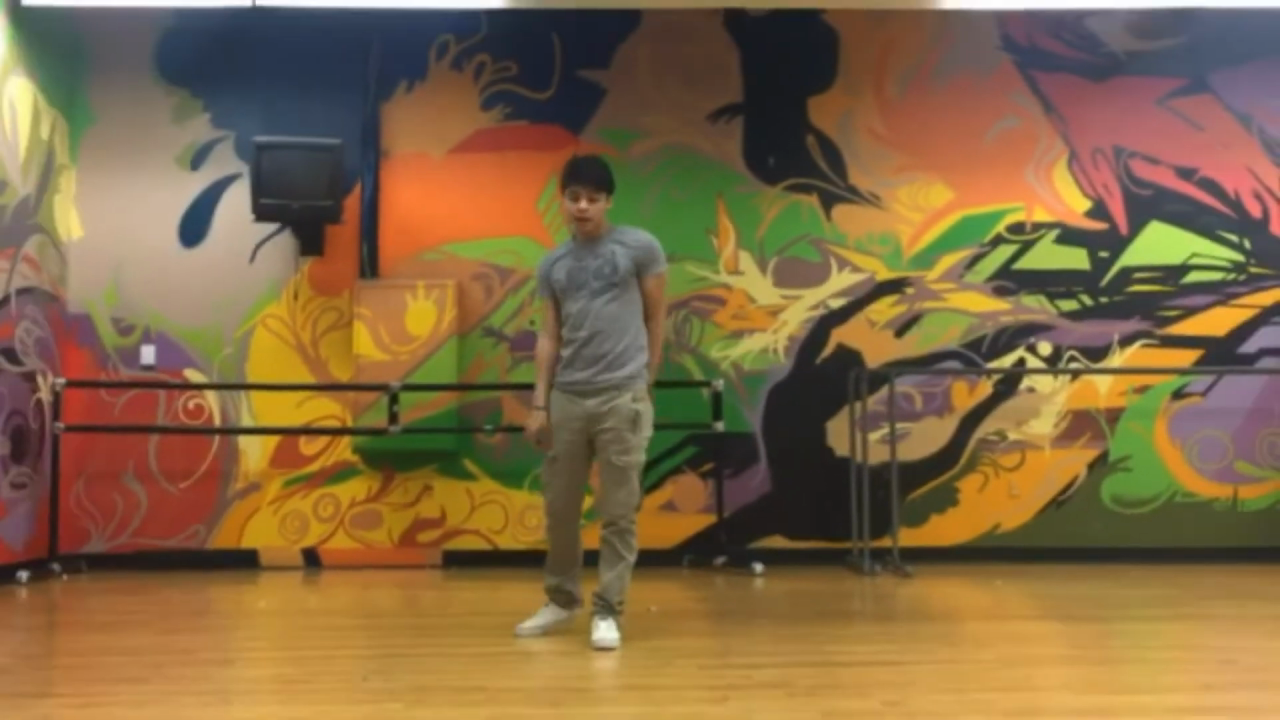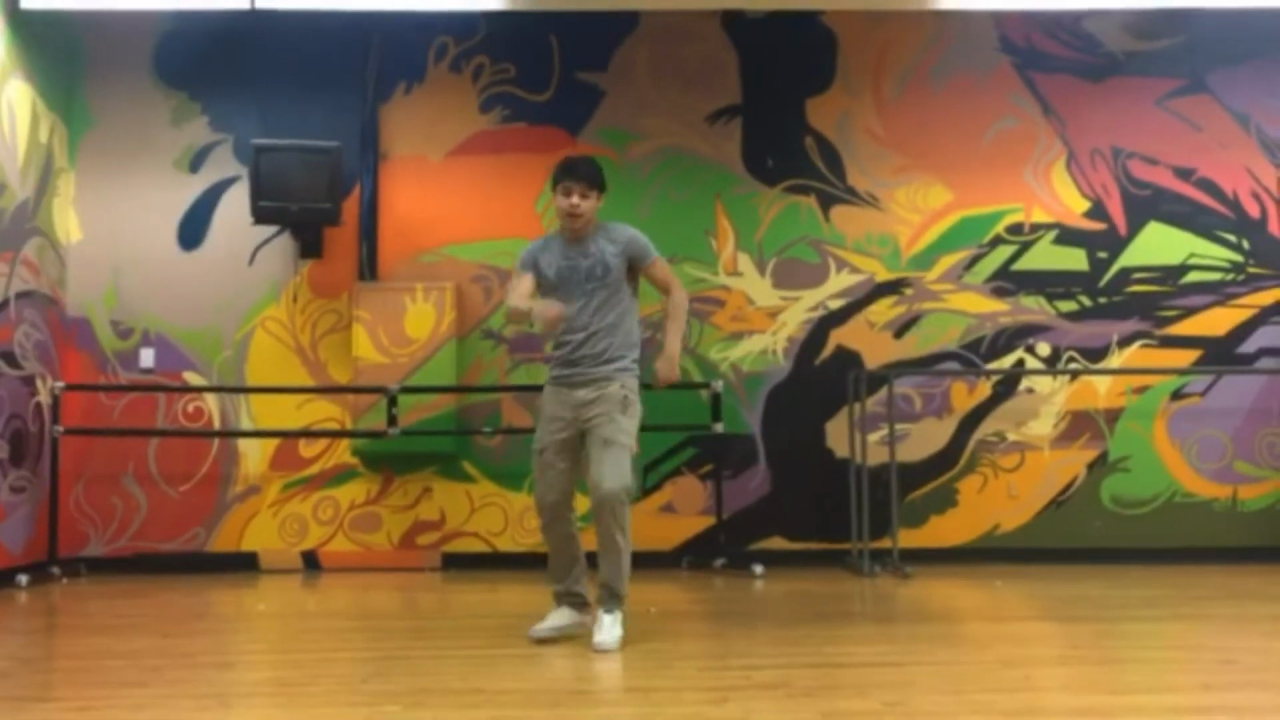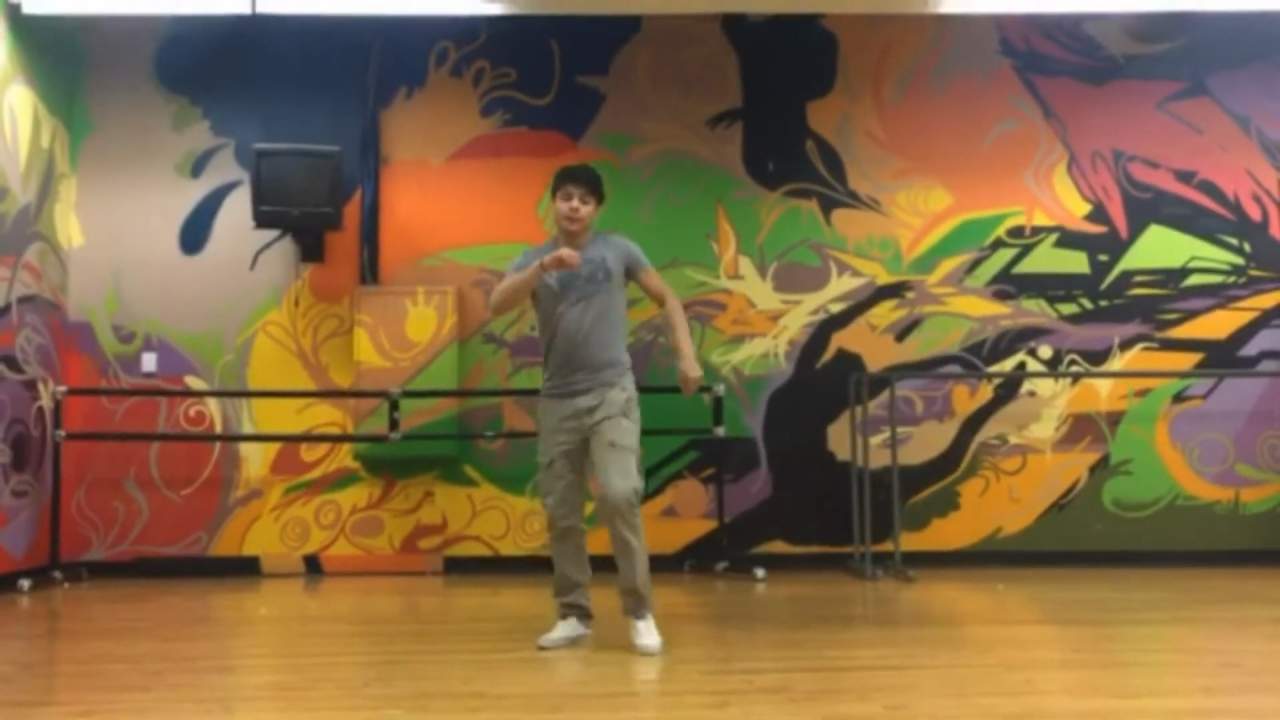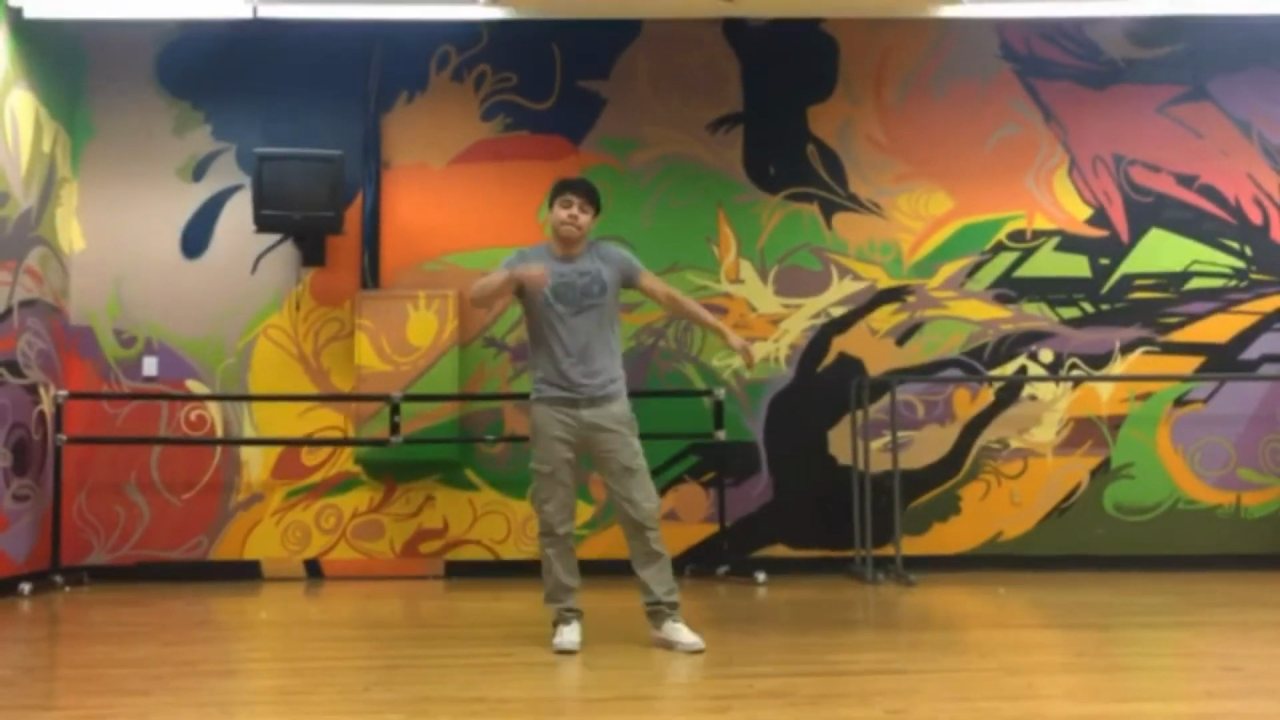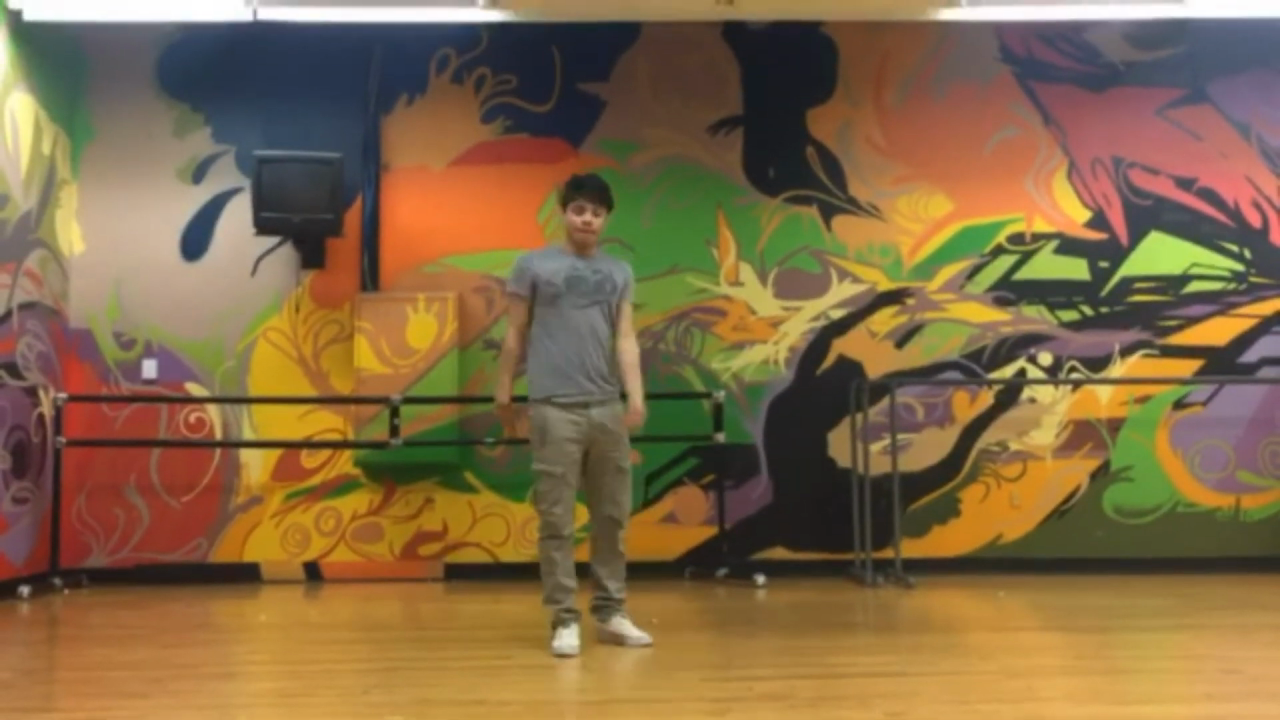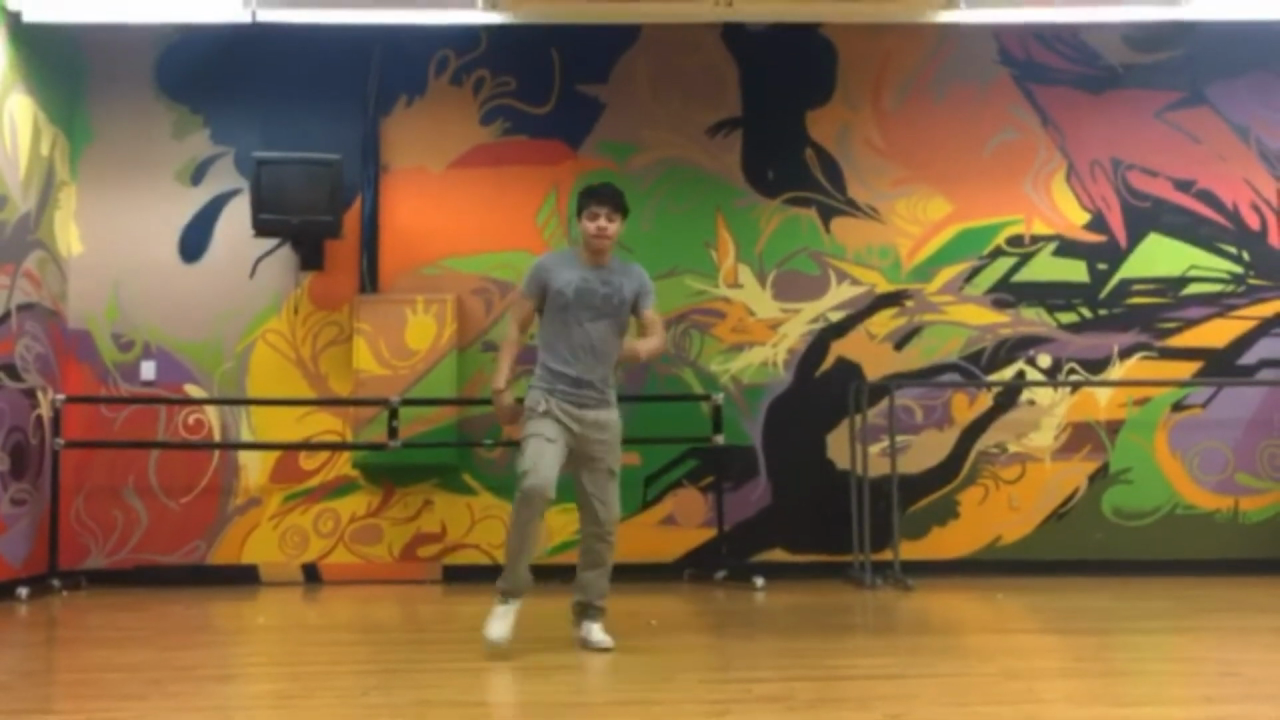
dt=0.3s
person 1, frame 1
left shoulder: (639, 245)
right shoulder: (553, 264)
left elbow: (655, 316)
right elbow: (549, 336)
left wrist: (647, 378)
right wrist: (538, 404)
left hip: (622, 397)
right hip: (567, 399)
left knee: (618, 511)
right knee: (560, 507)
left ankle: (606, 612)
right ankle: (561, 599)
person 1, frame 2
left shoulder: (625, 239)
right shoulder: (538, 252)
left elbow: (676, 289)
right elbow: (511, 302)
left wrist: (671, 351)
right wrist: (532, 308)
left hip: (615, 387)
right hip: (561, 389)
left knee: (610, 490)
right knee: (551, 499)
left ankle: (610, 605)
right ankle: (570, 601)
person 1, frame 3
left shoulder: (619, 249)
right shoulder: (534, 260)
left elbow: (667, 299)
right elbow: (497, 305)
left wrist: (688, 355)
right wrist: (544, 264)
left hip: (614, 394)
right hip: (558, 403)
left knee: (618, 495)
right knee: (561, 514)
left ankle: (640, 610)
right ankle: (574, 614)
person 1, frame 4
left shoulder: (613, 258)
right shoulder: (525, 261)
left elbow: (669, 297)
right elbow: (477, 298)
left wrist: (726, 333)
right wrist: (515, 278)
left hip: (609, 406)
right hip: (551, 410)
left knee: (640, 512)
right knee: (555, 521)
left ankle: (666, 616)
right ankle: (566, 618)
person 1, frame 5
left shoulder: (618, 270)
right shoulder: (533, 264)
left elbow: (625, 338)
right elbow: (515, 333)
left wrist: (636, 396)
right wrist: (504, 392)
left hip: (607, 408)
right hip: (554, 409)
left knee: (612, 516)
right knee: (557, 521)
left ankle: (610, 613)
right ankle: (564, 620)
person 1, frame 6
left shoulder: (636, 279)
right shoulder: (550, 266)
left elbow: (659, 336)
right elbow: (517, 325)
left wrist: (640, 346)
right wrist: (502, 386)
left hip: (602, 412)
right hip: (549, 404)
left knee: (603, 519)
right knee: (536, 491)
left ankle: (588, 616)
right ankle: (510, 594)
